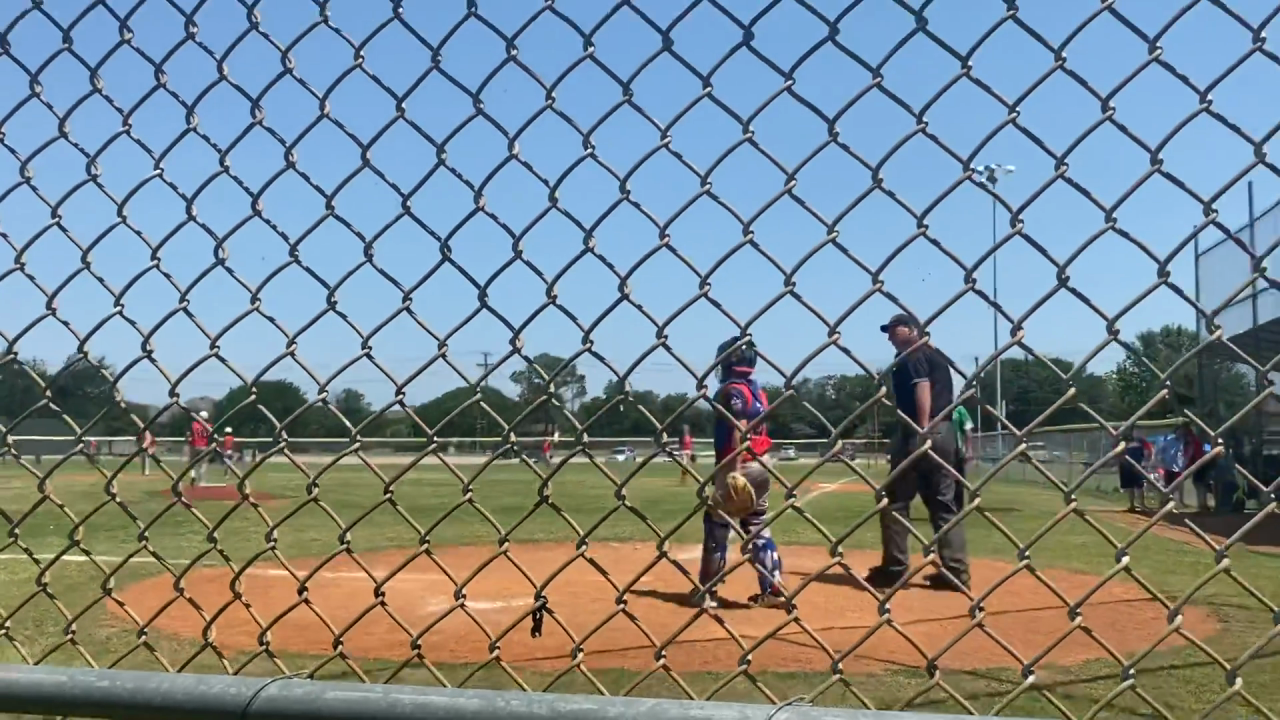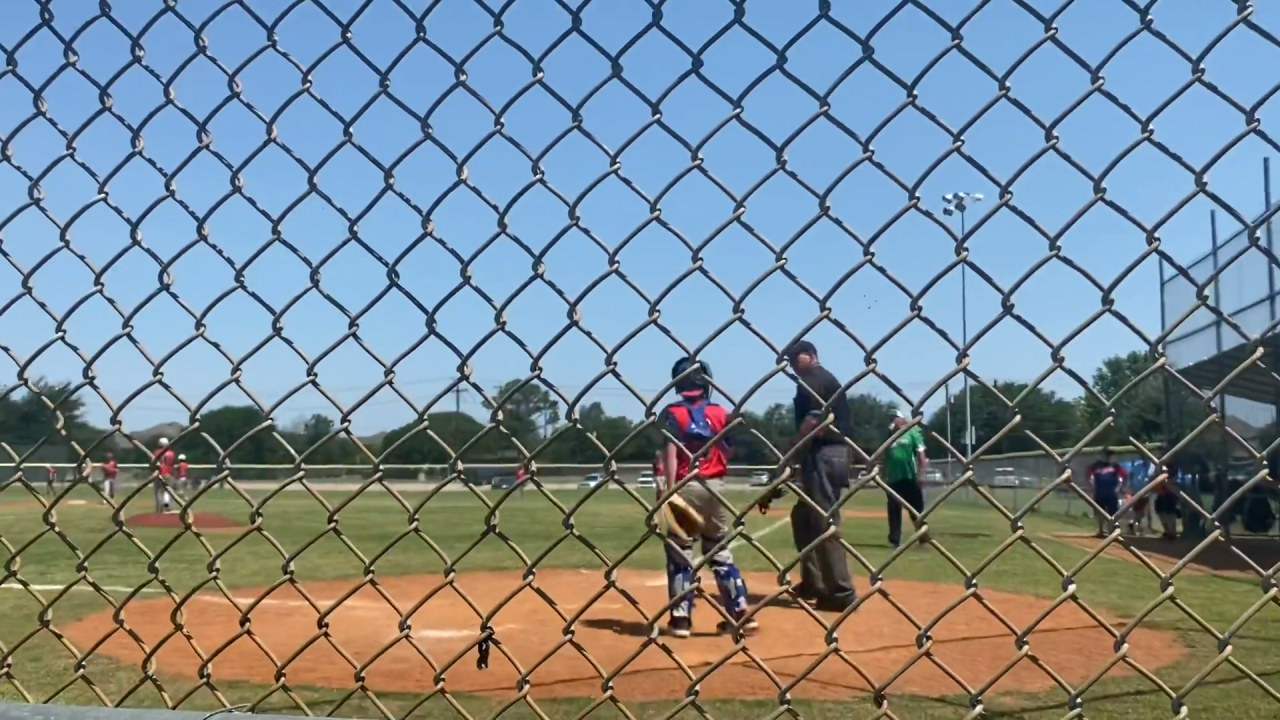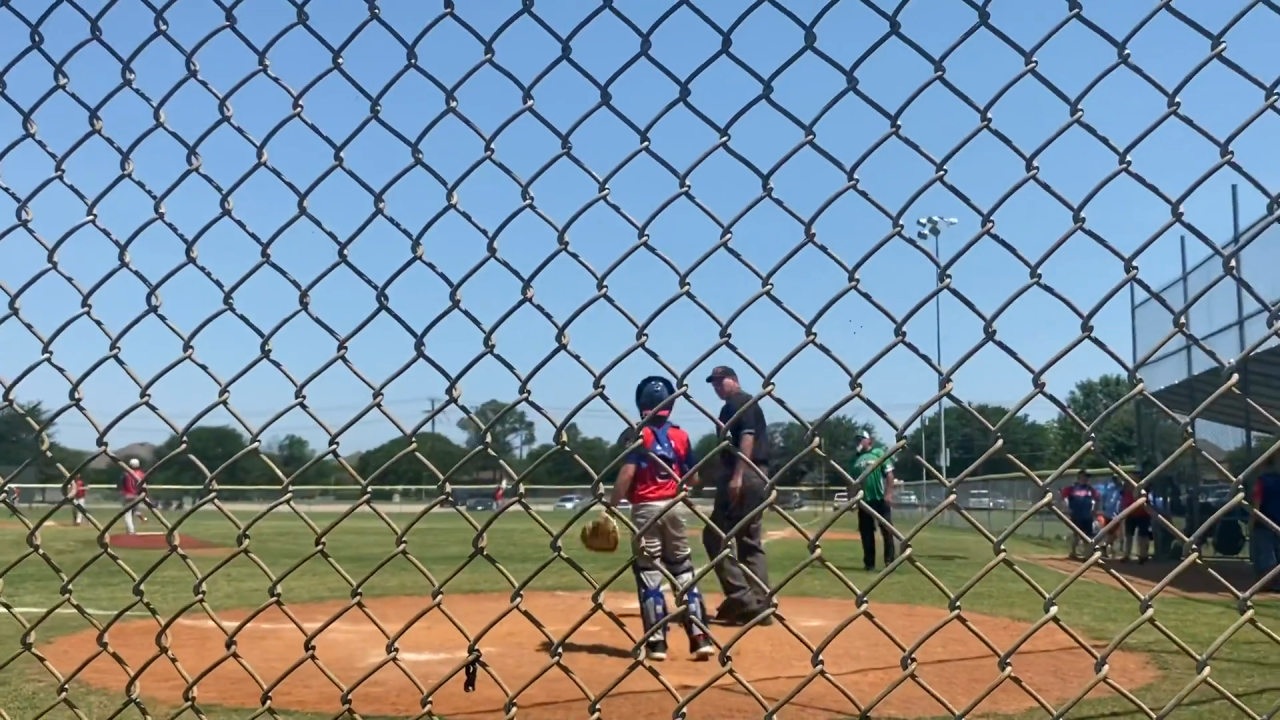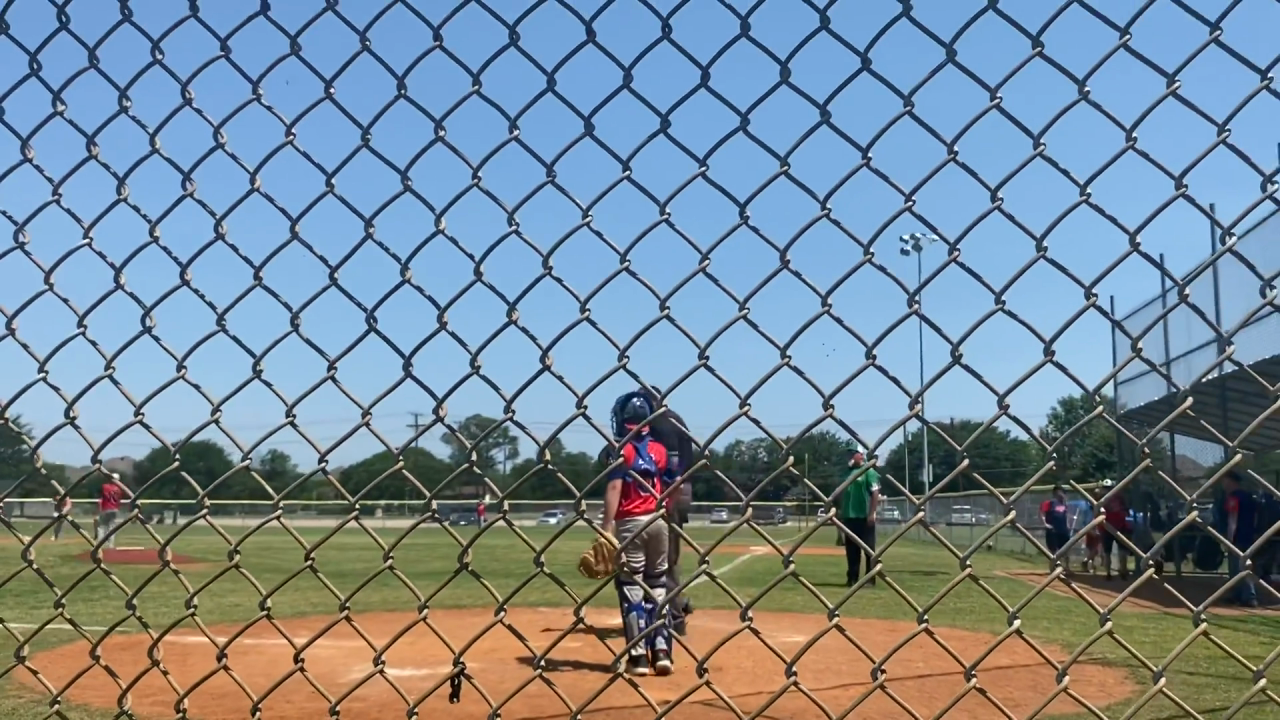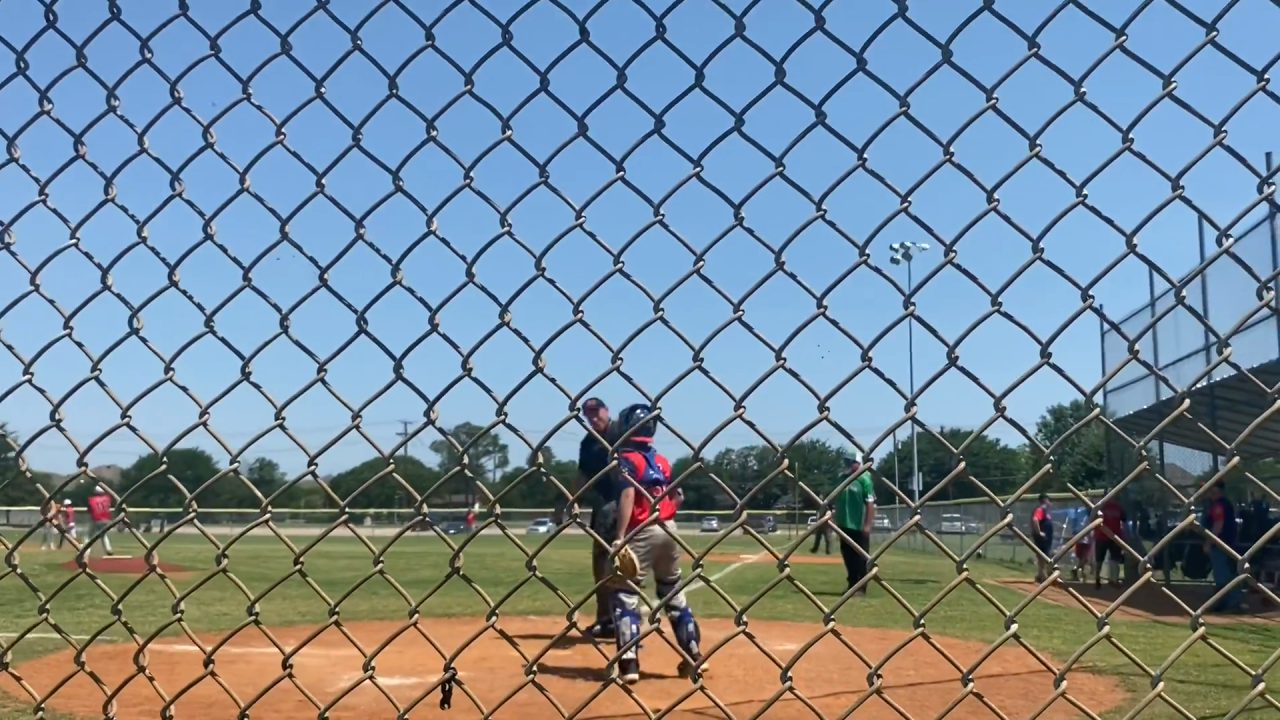
dt=0.5s
person 1, frame 1
left shoulder: (730, 390)
right shoulder: (757, 391)
left elbow: (739, 429)
left wrist: (734, 470)
left hip: (741, 466)
right hip: (762, 464)
left knee: (717, 523)
right knee: (756, 525)
left ankle: (707, 590)
right ankle: (774, 589)
person 1, frame 2
left shoulder: (673, 413)
right shoulder: (720, 413)
left elbow: (671, 452)
right elbow: (727, 453)
left wrist: (669, 489)
left hip: (685, 486)
right hip: (713, 486)
left knee: (680, 551)
right knee: (719, 550)
left ankle: (681, 619)
right ankle: (740, 614)
person 1, frame 3
left shoulder: (638, 434)
right shoulder: (681, 435)
left elbow: (627, 473)
right elbow: (692, 479)
left wrist: (611, 508)
left hip: (646, 509)
right hip: (675, 507)
left knee: (649, 574)
right knee: (683, 570)
left ankle: (657, 642)
right ankle: (700, 637)
person 1, frame 4
left shoulder: (619, 449)
right shoulder: (659, 450)
left elbow: (614, 488)
left wrist: (606, 529)
left hip: (631, 523)
right hip: (658, 521)
left knee: (631, 589)
right knee: (657, 586)
left ankle: (638, 657)
right ankle: (661, 652)
person 1, frame 5
left shoulder: (626, 459)
right shoulder: (662, 460)
left elbow: (627, 497)
right elbow: (678, 497)
left wrist: (620, 537)
left hip: (641, 533)
right hip: (668, 529)
left knee: (625, 595)
right knee: (673, 592)
left ankle: (628, 663)
right ankle: (693, 656)
person 2, frame 1
left shoulder: (909, 353)
right shoulder: (937, 354)
left elbow: (922, 386)
left wrist: (923, 428)
left hip: (919, 433)
right hip: (945, 432)
left knee: (895, 499)
right knee: (944, 504)
left ankle: (894, 568)
right ankle: (956, 571)
person 2, frame 2
left shoulder: (812, 380)
right shoulder: (827, 379)
left elbow: (812, 419)
left hip: (823, 456)
right hip: (834, 454)
left knee: (824, 525)
right knee: (803, 518)
left ankle: (842, 592)
right ankle: (812, 584)
person 2, frame 3
left shoulder: (739, 403)
right shoulder: (740, 404)
left elbow: (747, 438)
left wrist: (737, 476)
left hip: (743, 477)
right hip: (755, 477)
left knee: (716, 536)
right knee: (751, 542)
left ankle: (740, 596)
right ankle: (759, 604)
person 2, frame 4
left shoulder: (660, 423)
right shoulder: (674, 421)
left elbow: (668, 460)
left hip: (669, 493)
right hip: (682, 493)
left knee: (662, 558)
right knee: (668, 557)
left ankle: (675, 616)
right ankle: (678, 609)
person 2, frame 5
right shoulder: (588, 441)
right elbow: (584, 477)
right hip: (602, 505)
left knee: (605, 560)
right knee: (602, 561)
right ankle: (608, 621)
